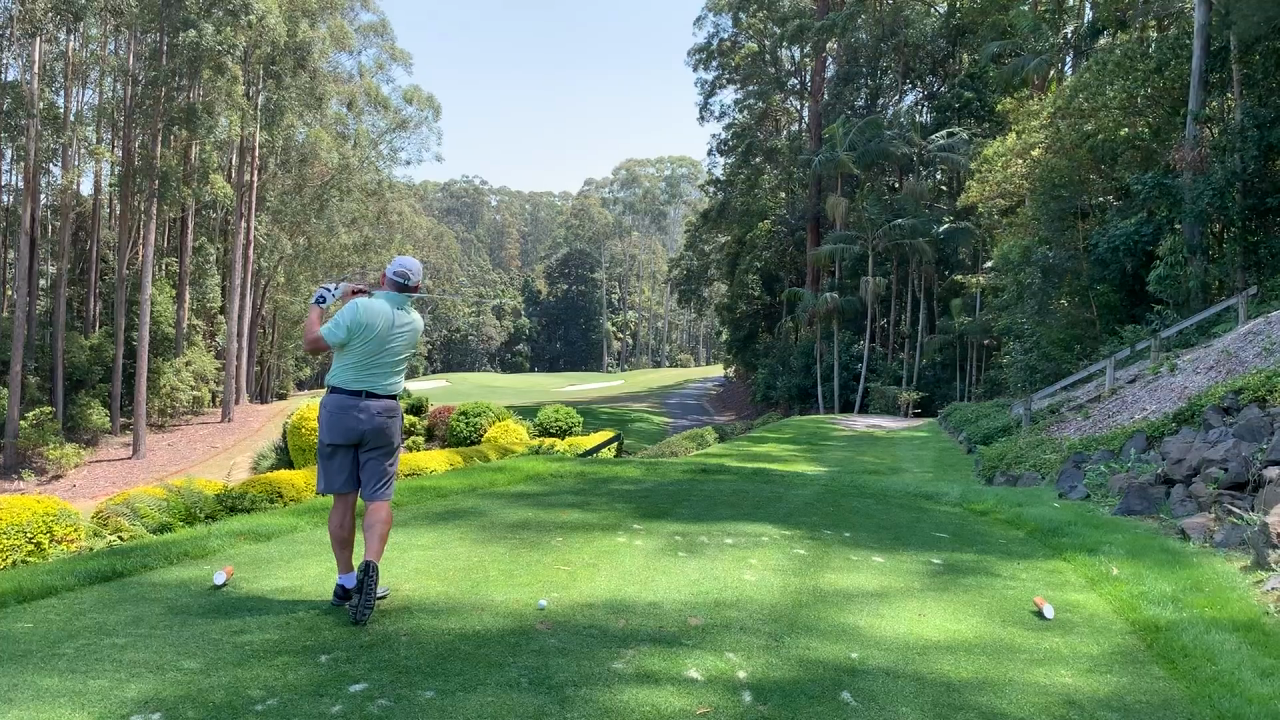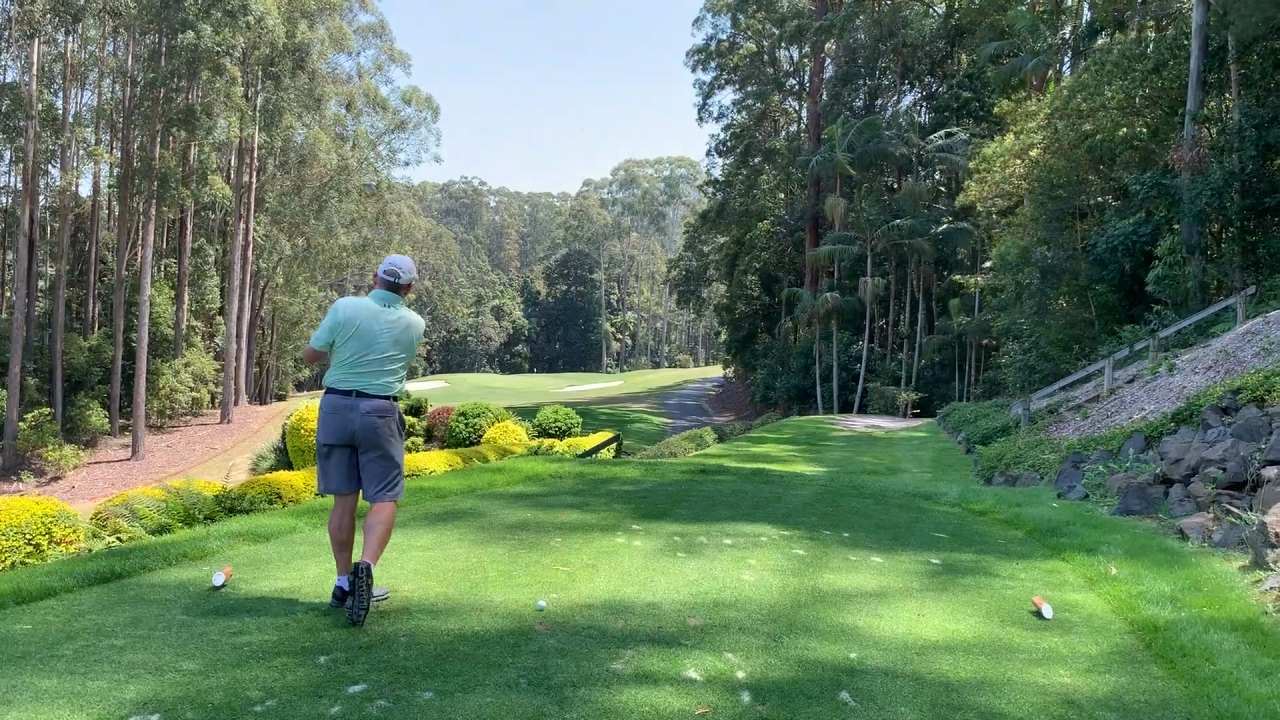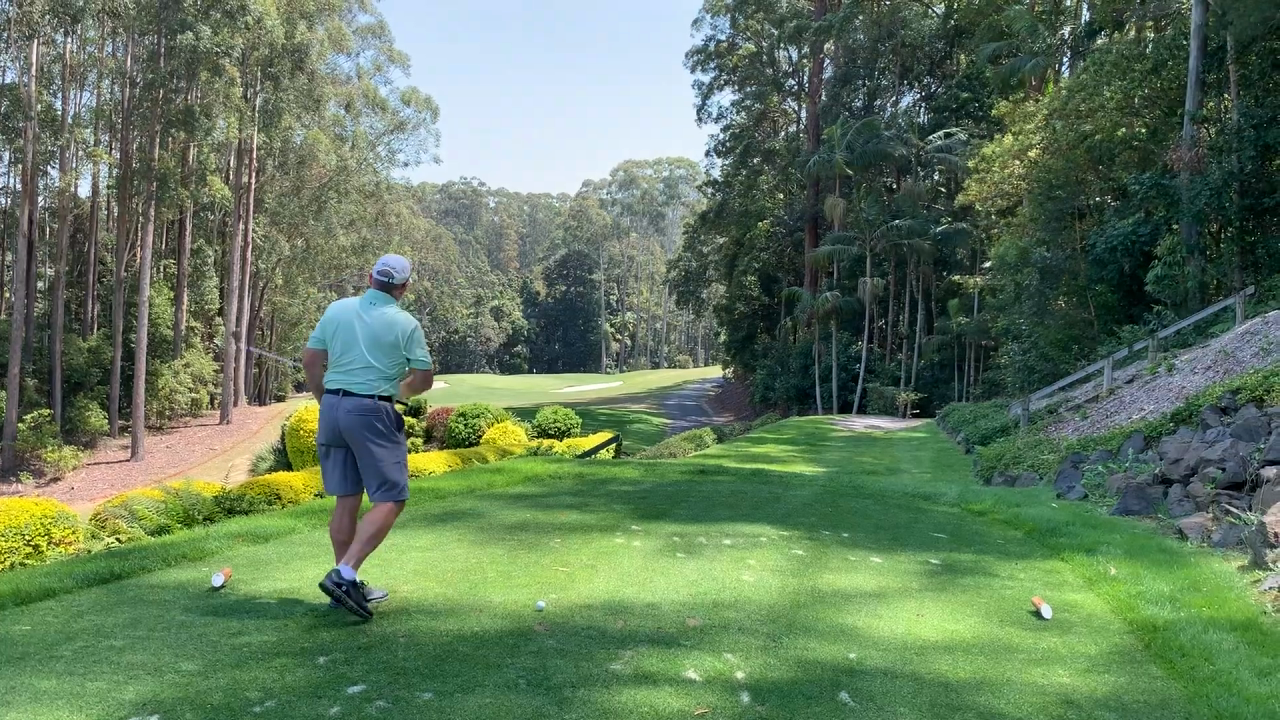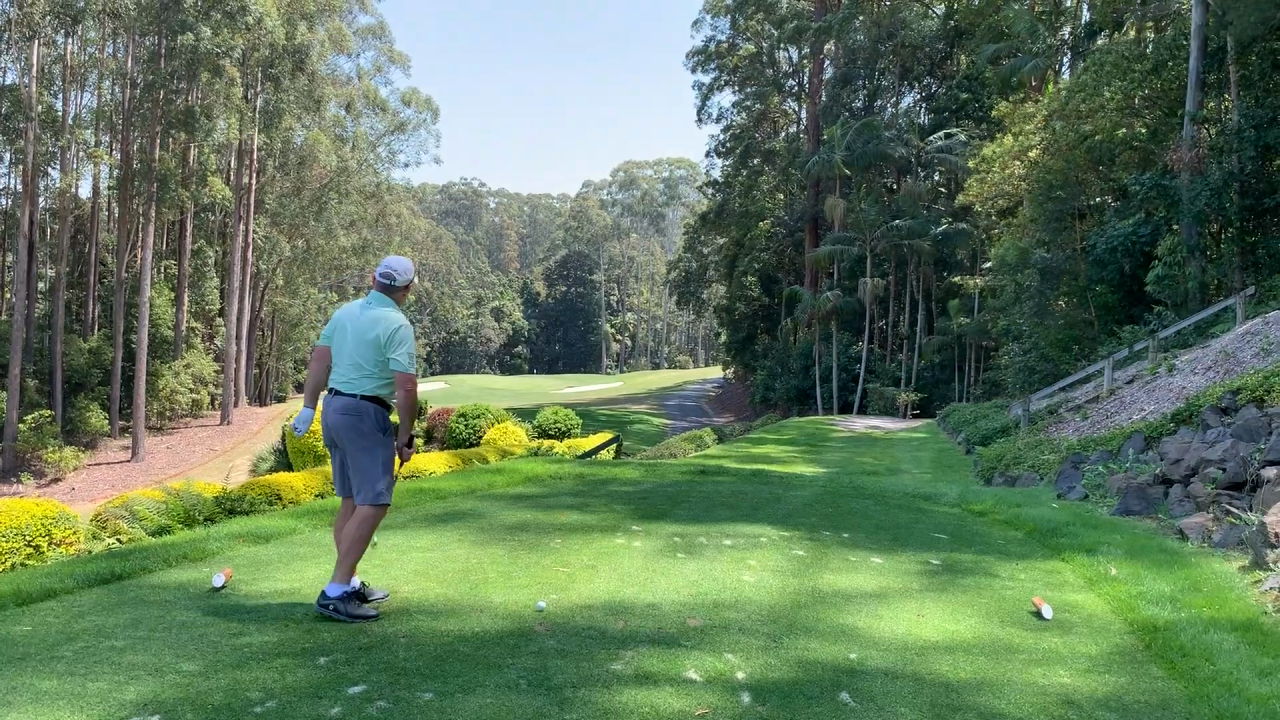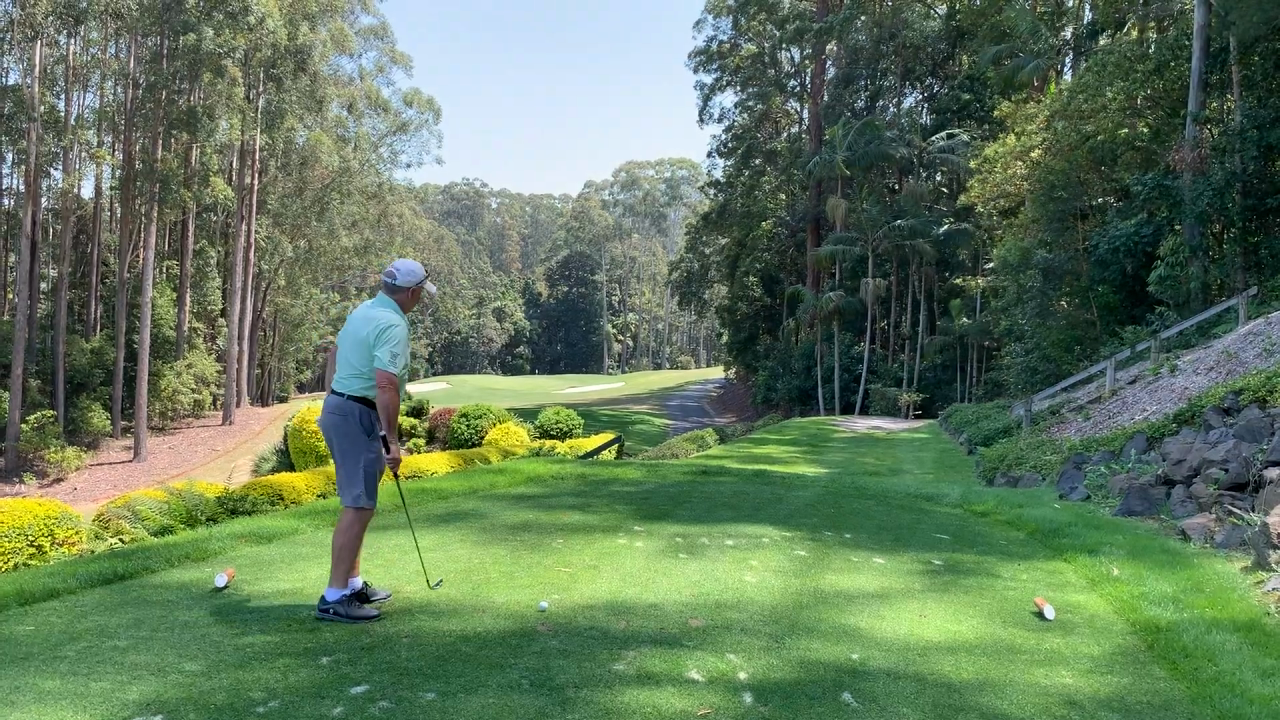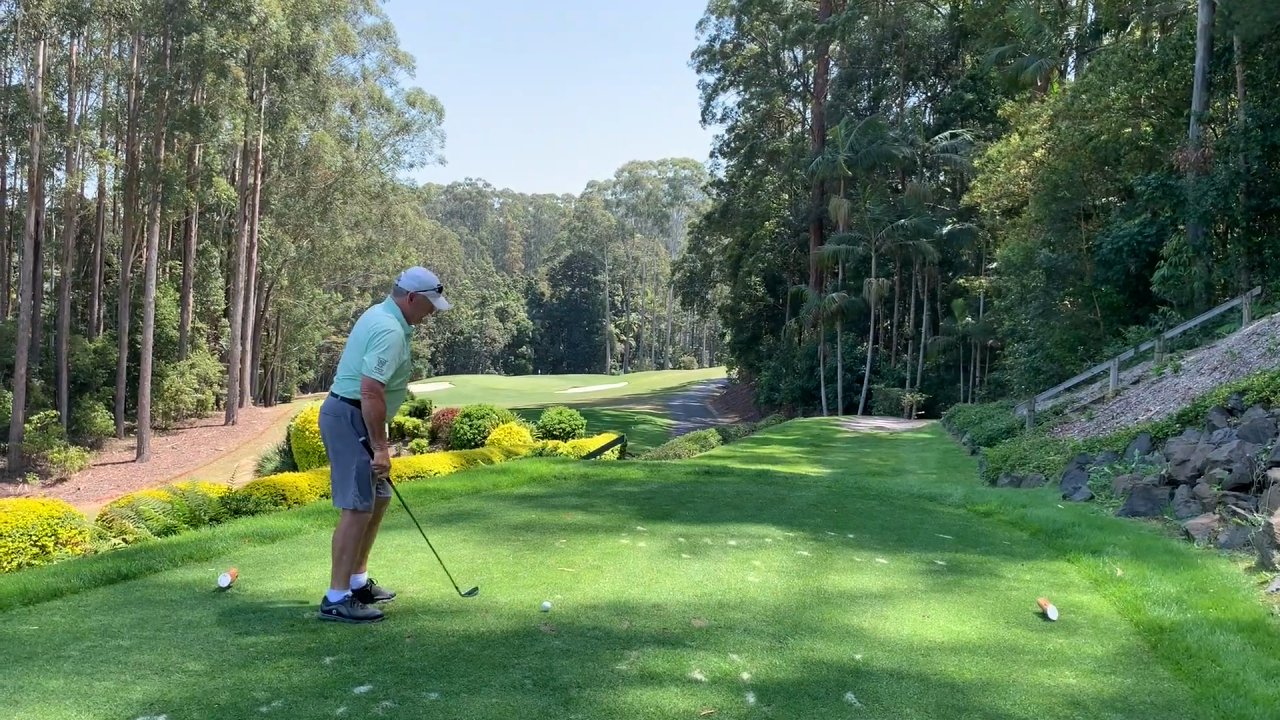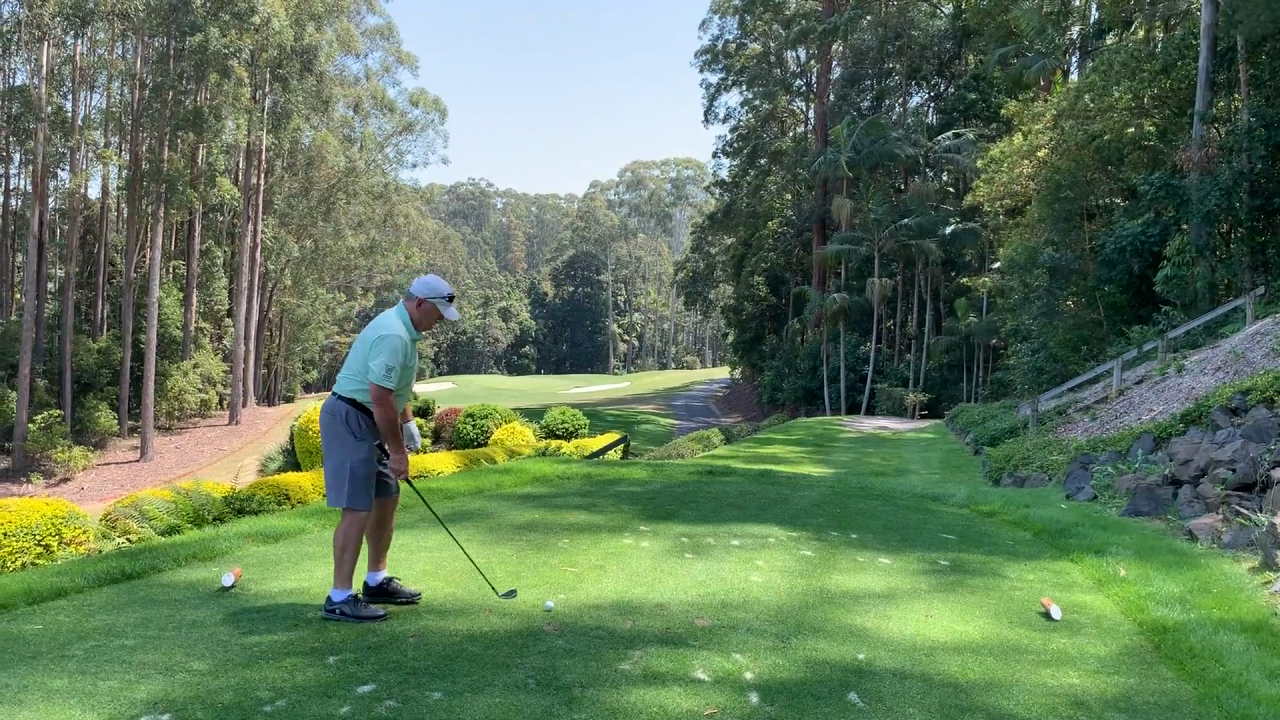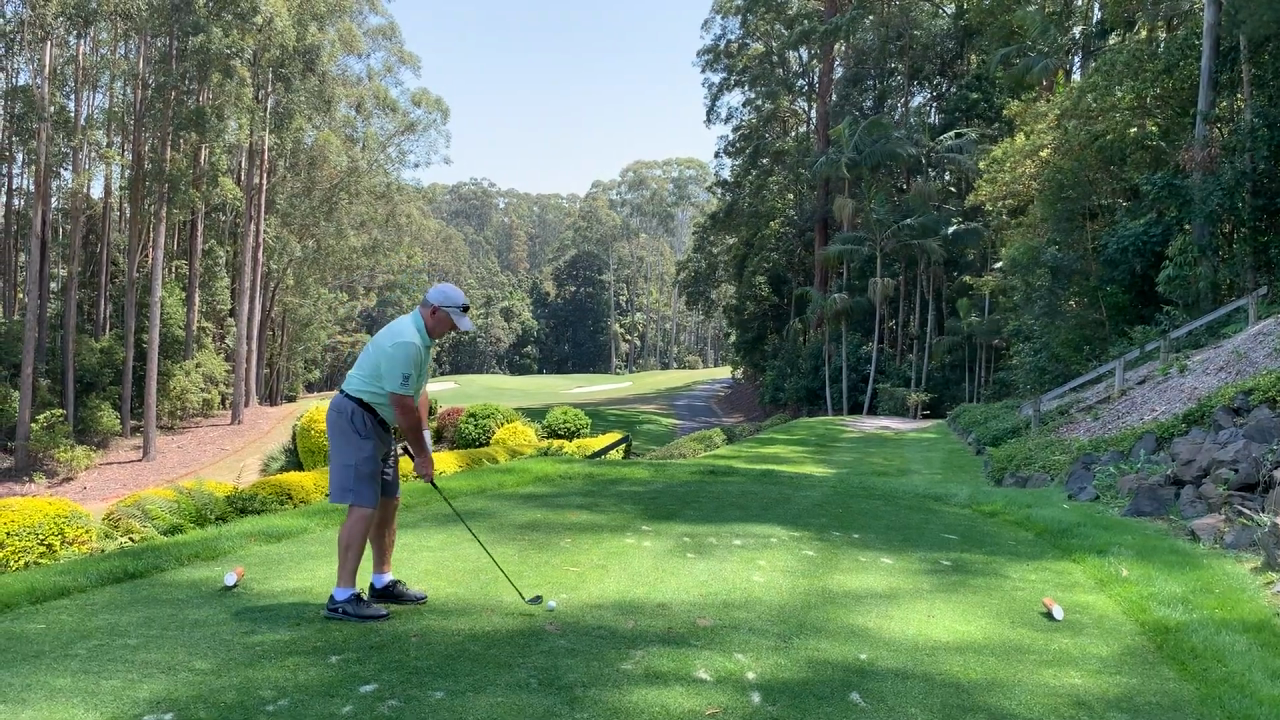
dt=0.2s
person 1, frame 1
left shoulder: (360, 308)
right shoulder: (416, 322)
left elbow: (311, 343)
left wrist: (319, 303)
right wrist: (358, 295)
left hip: (341, 408)
right hip: (383, 413)
left knee: (343, 497)
right knee: (378, 498)
left ankle: (347, 582)
right ankle: (369, 566)
person 1, frame 2
left shoulder: (345, 308)
right shoulder: (415, 324)
left elbow: (310, 356)
left hip: (336, 408)
right hip: (380, 414)
left knee: (344, 499)
right knee: (385, 500)
left ankle: (345, 584)
right ankle: (365, 566)
person 1, frame 3
left shoulder: (337, 310)
right shoulder: (407, 325)
left elbow: (311, 361)
right elbow: (424, 380)
left wrist: (324, 399)
left hip: (335, 409)
right hip: (374, 414)
left knee: (347, 499)
right knee: (390, 499)
left ankle: (346, 581)
right ankle: (344, 574)
person 1, frame 4
left shoulder: (345, 312)
right shoulder: (397, 325)
left elbow: (320, 360)
right elbow: (406, 388)
left wrist: (308, 408)
right wrist: (405, 434)
left hip: (335, 410)
right hip: (366, 416)
left knee: (352, 501)
right knee: (372, 505)
left ankle: (348, 585)
right ankle: (334, 594)
person 1, frame 5
left shoulder: (362, 311)
right shoulder: (393, 325)
left elbow: (339, 357)
right elbow: (385, 385)
left wrist: (332, 400)
right wrist: (391, 439)
left hip: (340, 410)
right hip: (359, 417)
left knee: (358, 502)
right knee: (358, 506)
left ankle: (351, 583)
right ankle: (334, 598)
person 1, frame 6
left shoulder: (380, 315)
right shoulder: (389, 330)
right elbow: (371, 391)
left wrist: (376, 440)
right wrist: (380, 446)
left hip: (349, 414)
right hip: (352, 420)
left knee: (377, 500)
right knee: (357, 508)
left ankle: (357, 582)
right ankle: (336, 598)
person 1, frame 7
left shoulder: (399, 325)
right shoulder: (393, 335)
right elbow: (379, 398)
left wrist: (408, 423)
right wrist: (396, 451)
left hip: (364, 422)
right hip: (351, 421)
left knee: (385, 500)
right knee: (358, 509)
left ankle: (377, 581)
right ankle: (339, 598)
person 1, frame 8
left shoulder: (418, 334)
right shoulder: (406, 342)
left elbow: (417, 392)
right elbow: (403, 406)
left wrist: (424, 434)
right wrist: (421, 455)
left hip: (374, 422)
right hip: (356, 420)
left knee: (386, 502)
right knee: (363, 507)
left ankle: (383, 582)
right ankle: (342, 597)
